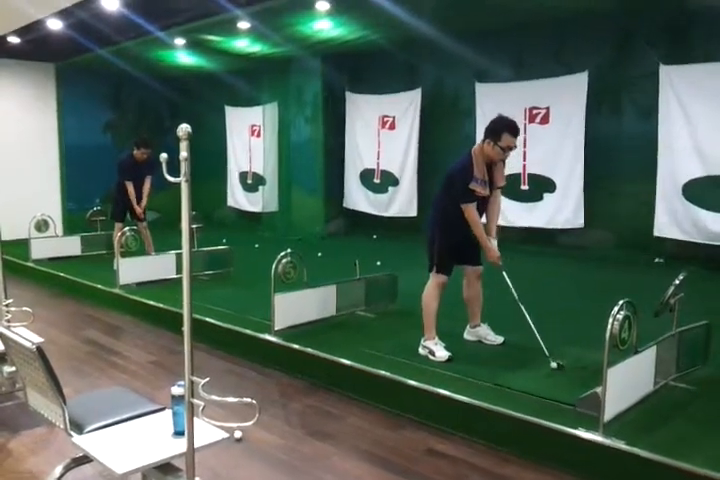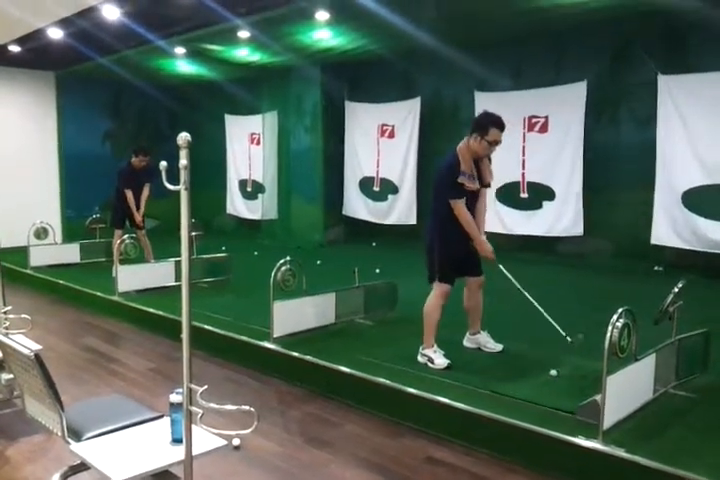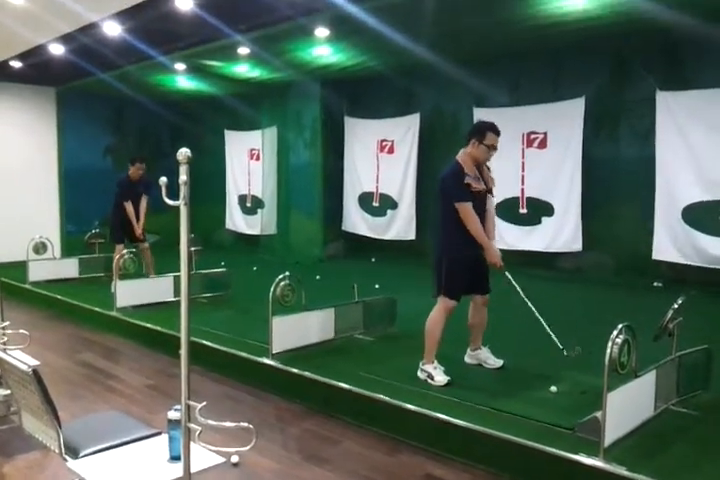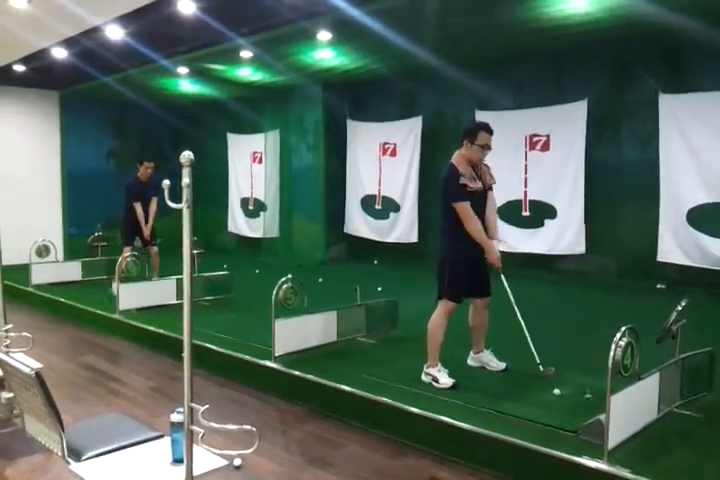
dt=0.4s
person 1, frame 1
left shoulder: (497, 162)
right shoulder: (463, 170)
left elbow: (495, 197)
right elbow: (470, 213)
left wrist: (492, 236)
right wrist: (487, 248)
left hip: (467, 227)
right hip: (444, 226)
left knee: (474, 272)
right knee: (439, 278)
left ankle: (475, 327)
right ankle: (429, 340)
person 1, frame 2
left shoulder: (483, 161)
right shoulder: (452, 167)
left elbow: (481, 198)
right elbow: (460, 210)
left wrist: (481, 236)
right wrist: (481, 242)
left hip: (465, 235)
right hip: (444, 235)
left knee: (476, 281)
right knee: (442, 288)
left ankle: (474, 334)
right ankle: (427, 348)
person 1, frame 3
left shoulder: (483, 172)
right shoulder: (454, 174)
left elbow: (488, 207)
right elbow: (467, 215)
left wrist: (491, 242)
right wrist: (489, 247)
left hip: (475, 249)
right hip: (453, 250)
left knee: (481, 298)
right knee: (446, 303)
left ankle: (476, 350)
right ankle: (427, 364)
person 1, frame 4
left shoulder: (483, 171)
right shoulder: (452, 175)
left elbow: (490, 205)
right elbow: (467, 215)
left wrist: (493, 240)
right wrist: (488, 247)
left hip: (477, 250)
right hip: (455, 250)
left knee: (481, 300)
right knee: (447, 305)
left ankle: (478, 353)
right ankle: (431, 367)
person 2, frame 1
left shoulder: (149, 162)
right shoulder: (125, 163)
left elbow: (147, 182)
right elbow: (129, 186)
left wrist: (144, 202)
right wrist: (135, 206)
left hip: (138, 197)
right hip: (121, 197)
left knee: (143, 225)
right knee: (119, 226)
left ankle: (151, 254)
person 2, frame 2
left shoulder: (148, 170)
right shoulder: (124, 171)
left elbow: (146, 190)
right elbow: (128, 194)
left wrist: (141, 210)
right wrist: (135, 214)
left hip: (137, 204)
right hip: (121, 204)
left knee: (142, 233)
right knee: (118, 233)
left ankle: (151, 261)
right ankle: (116, 265)
person 2, frame 3
left shoulder: (145, 182)
right shoulder: (122, 183)
left elbow: (143, 202)
right elbow: (128, 206)
left wrist: (141, 223)
right wrist: (135, 226)
left hip: (137, 219)
right hip: (119, 218)
left knee: (145, 246)
right knee: (119, 249)
left ankle: (152, 276)
right ankle: (115, 281)
person 2, frame 4
left shoulder: (154, 183)
right shoulder: (131, 184)
left elbow: (154, 203)
right elbow: (138, 207)
left wrist: (149, 227)
right wrist: (144, 227)
left hip: (148, 218)
right hip: (131, 222)
left knee: (154, 251)
right knee: (127, 252)
left ankle: (156, 279)
